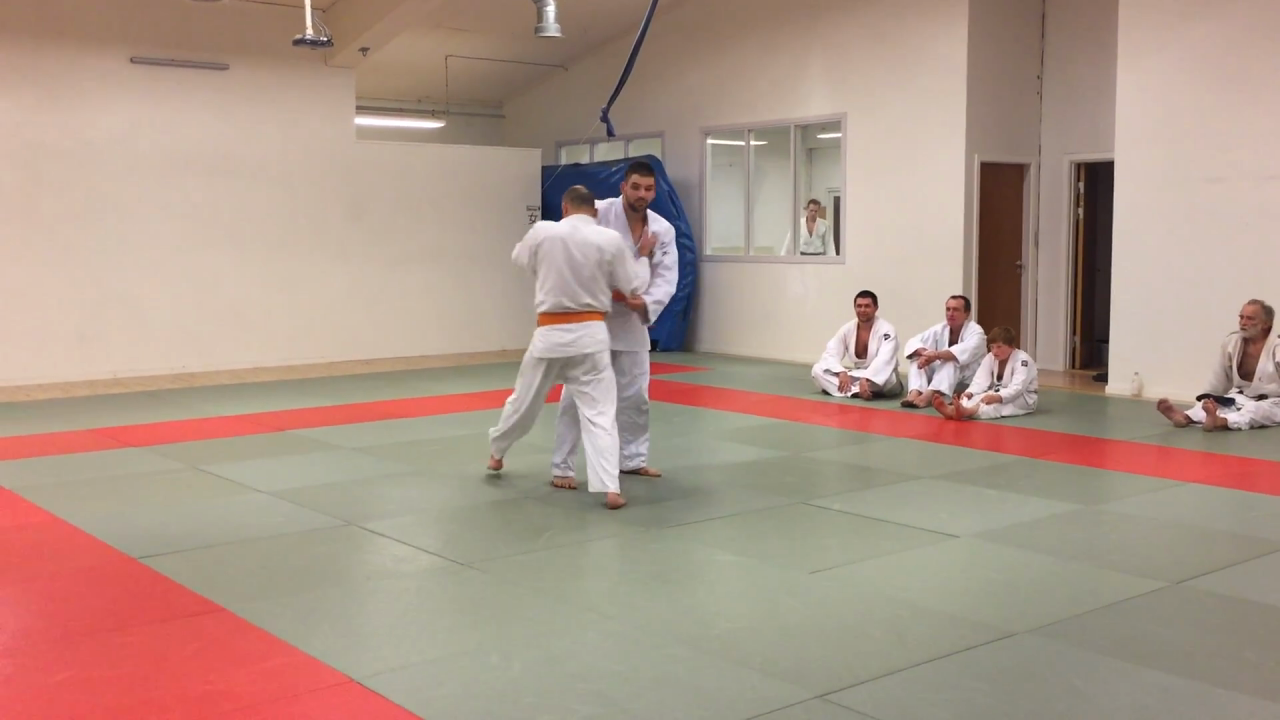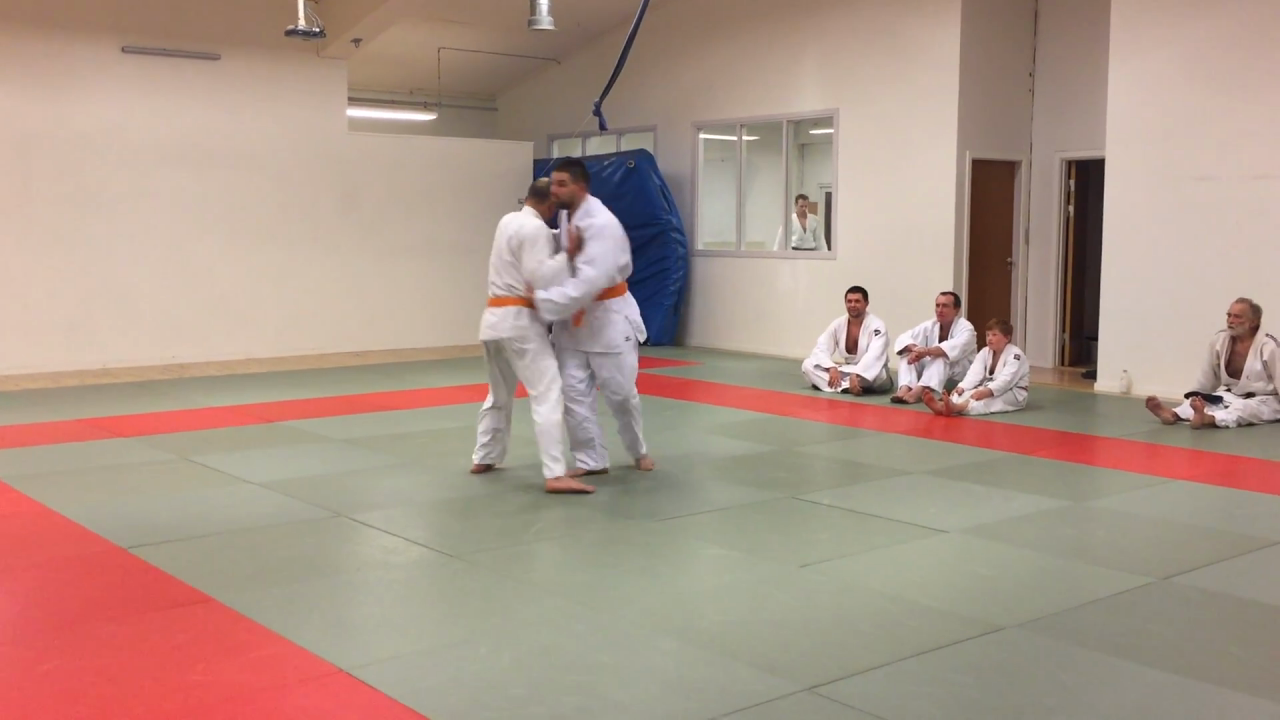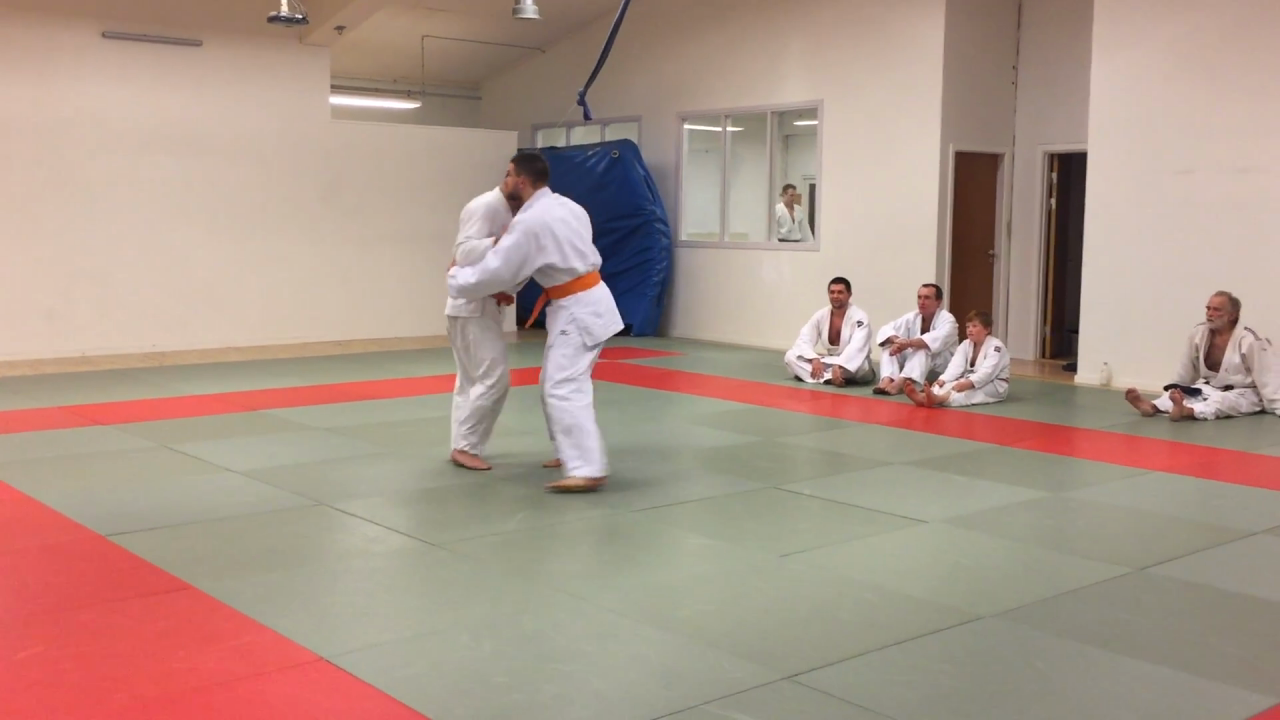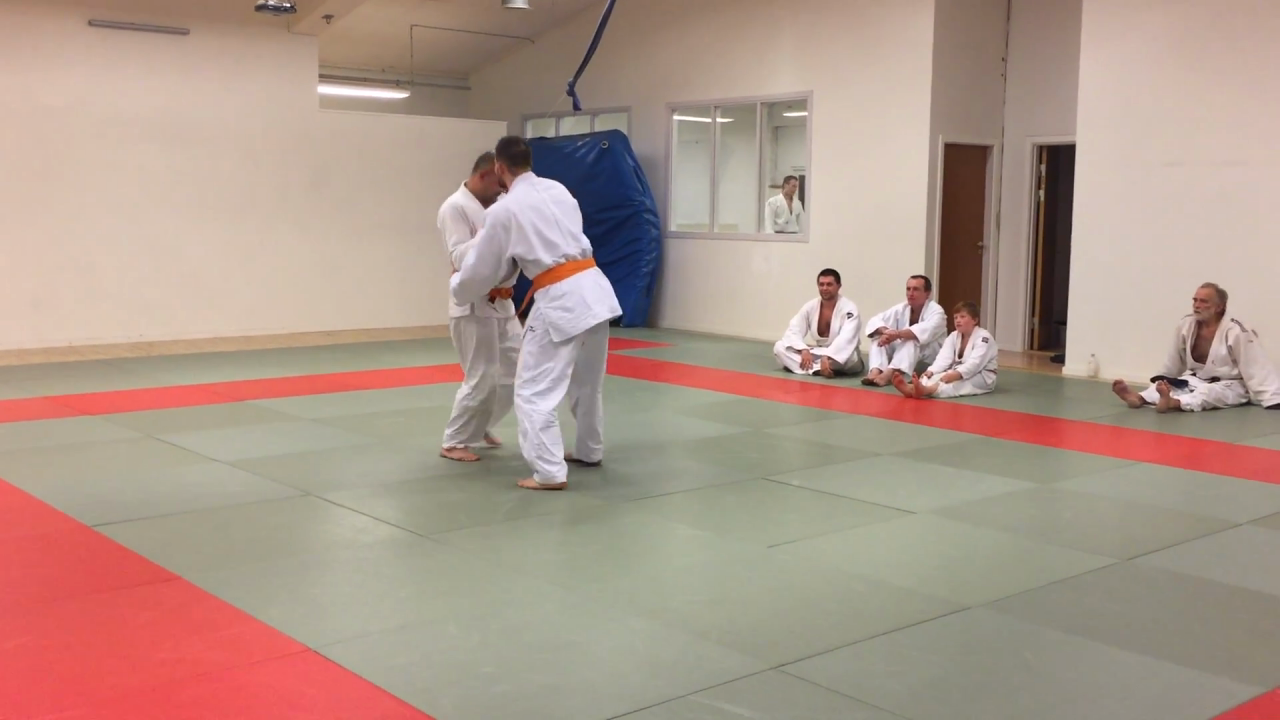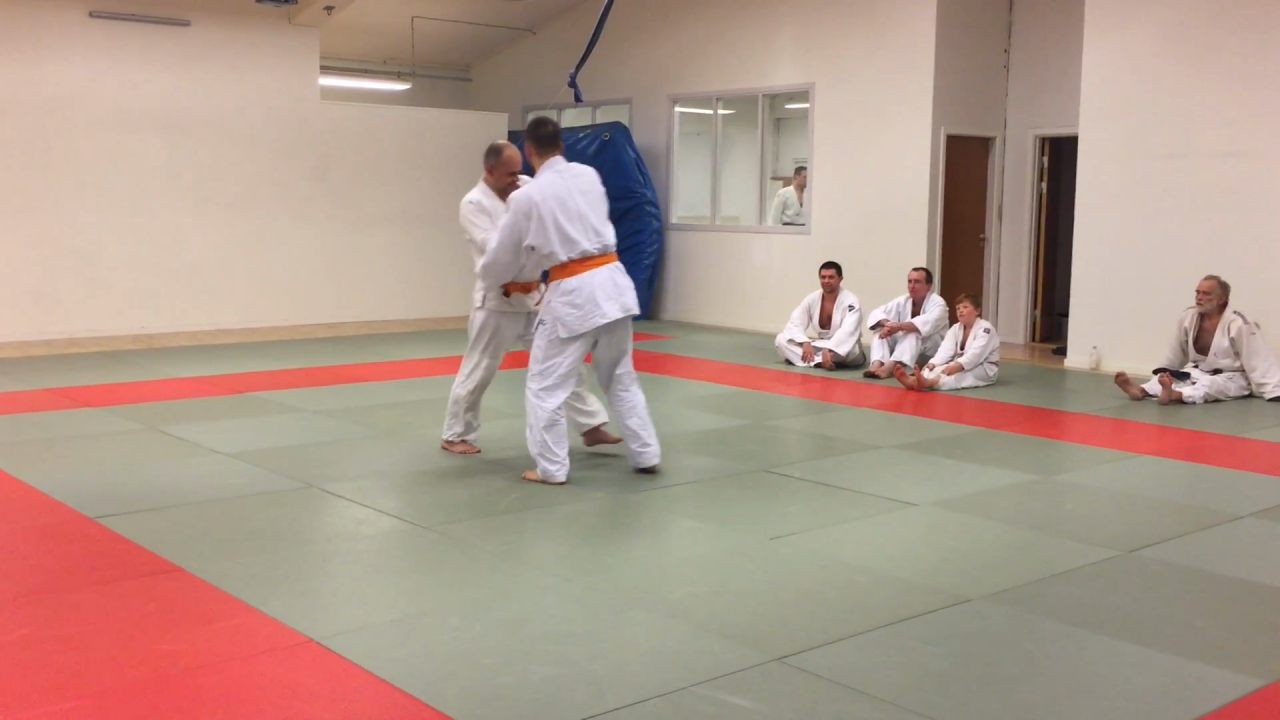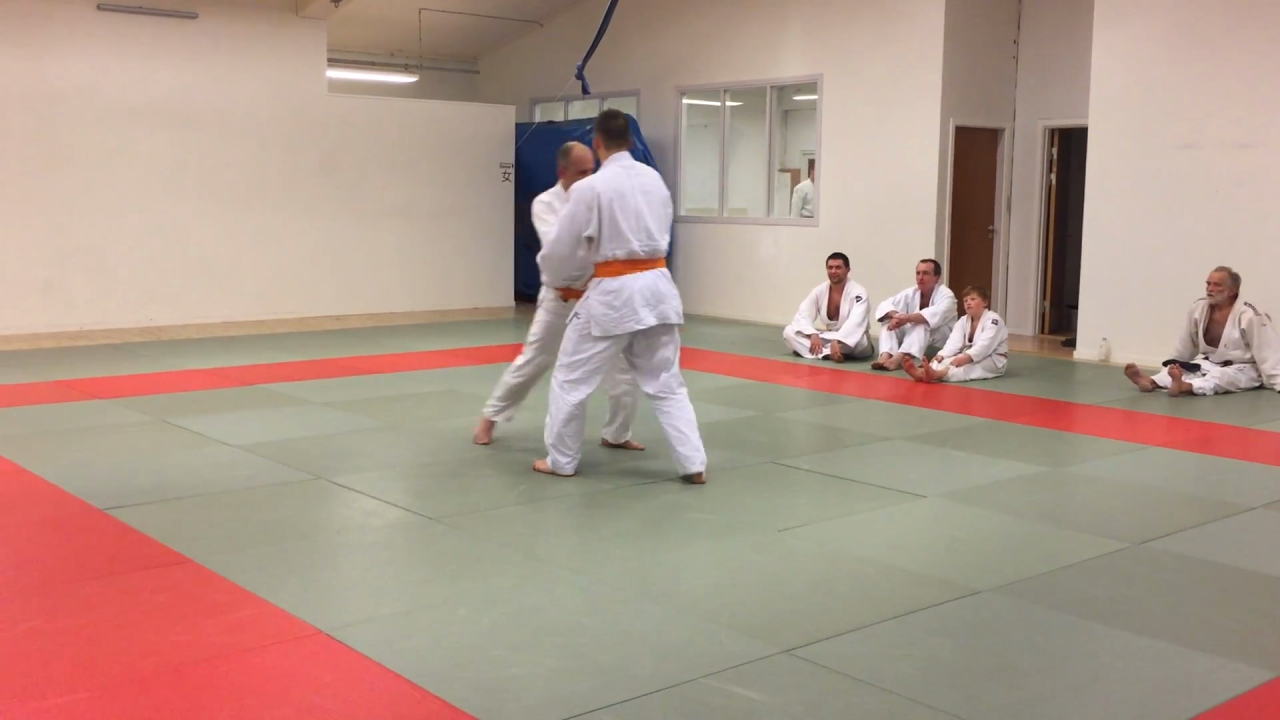
dt=0.3s
person 1, frame 1
left shoulder: (662, 230)
right shoulder: (599, 213)
left elbow: (666, 277)
left wrist: (645, 303)
left hip: (631, 318)
left knee: (635, 395)
left ankle: (633, 459)
right ankle: (563, 467)
person 1, frame 2
left shoulder: (604, 226)
right shoulder: (573, 213)
left elbow: (588, 283)
left wrist: (541, 300)
left hip: (610, 314)
right hip: (574, 314)
left knee: (621, 392)
right knee: (573, 391)
left ankle: (637, 450)
right ankle: (590, 460)
person 1, frame 3
left shoulder: (531, 222)
right shoulder: (566, 205)
left elbow: (496, 272)
left wrist: (456, 277)
left hip: (580, 309)
right hip: (589, 301)
left knee: (564, 388)
right knee: (562, 383)
left ankle: (588, 470)
right ankle: (574, 452)
person 1, frame 4
left shoulder: (502, 211)
right shoulder: (557, 190)
left elbow: (482, 270)
left wrist: (458, 287)
left hip: (560, 299)
right hip: (594, 288)
left knee: (535, 388)
right knee: (587, 381)
left ankle: (550, 473)
right ankle: (588, 450)
person 1, frame 5
left shoulder: (527, 197)
right shoulder: (590, 176)
left elbow: (503, 256)
left wrist: (488, 277)
left hip: (574, 292)
right hip: (613, 282)
left knee: (545, 385)
right knee: (621, 377)
left ankle: (550, 468)
right ankle: (646, 453)
person 1, frame 6
left shoulder: (590, 188)
right shoulder: (654, 178)
left elbow: (562, 250)
left wrist: (551, 273)
left hip: (614, 292)
right hip: (657, 287)
left knee: (571, 378)
right knee: (666, 383)
left ankle: (561, 460)
right ankle: (693, 463)
person 2, frame 1
left shoulder: (542, 232)
right shoulder: (610, 240)
left elbow: (520, 257)
right elbow: (635, 287)
right wrist: (643, 255)
left hip: (549, 333)
right hip: (590, 334)
left knee: (522, 403)
right knee: (600, 413)
left ankle: (497, 456)
right ankle: (609, 488)
person 2, frame 2
left shoulder: (509, 221)
right shoulder: (535, 229)
right elbow: (541, 277)
left hip: (494, 318)
right hip: (519, 320)
left knee: (499, 394)
right knee: (547, 396)
left ankle: (484, 458)
right ankle: (555, 474)
person 2, frame 3
left shoulder: (508, 211)
right shoulder: (485, 208)
right elbow: (466, 254)
left hip: (483, 304)
right hip: (473, 305)
left knee: (470, 380)
right knee: (493, 378)
left ankle: (462, 445)
right ankle: (465, 446)
person 2, frame 4
left shoulder: (496, 202)
right shoulder: (455, 208)
right elbow: (461, 260)
left hip: (500, 303)
right hip: (474, 307)
left knee: (514, 370)
right knee: (482, 379)
left ankle: (479, 427)
right ankle: (454, 443)
person 2, frame 5
left shoulder: (525, 188)
right shoulder: (473, 203)
right elbow: (492, 246)
left hip: (531, 295)
right hip: (497, 299)
right knee: (479, 369)
left ankle: (592, 427)
right ankle: (454, 435)
person 2, frame 6
right shoulder: (545, 203)
right hip: (561, 301)
left knee: (622, 368)
right knee: (531, 364)
left ankle: (617, 434)
right ankle: (490, 417)
